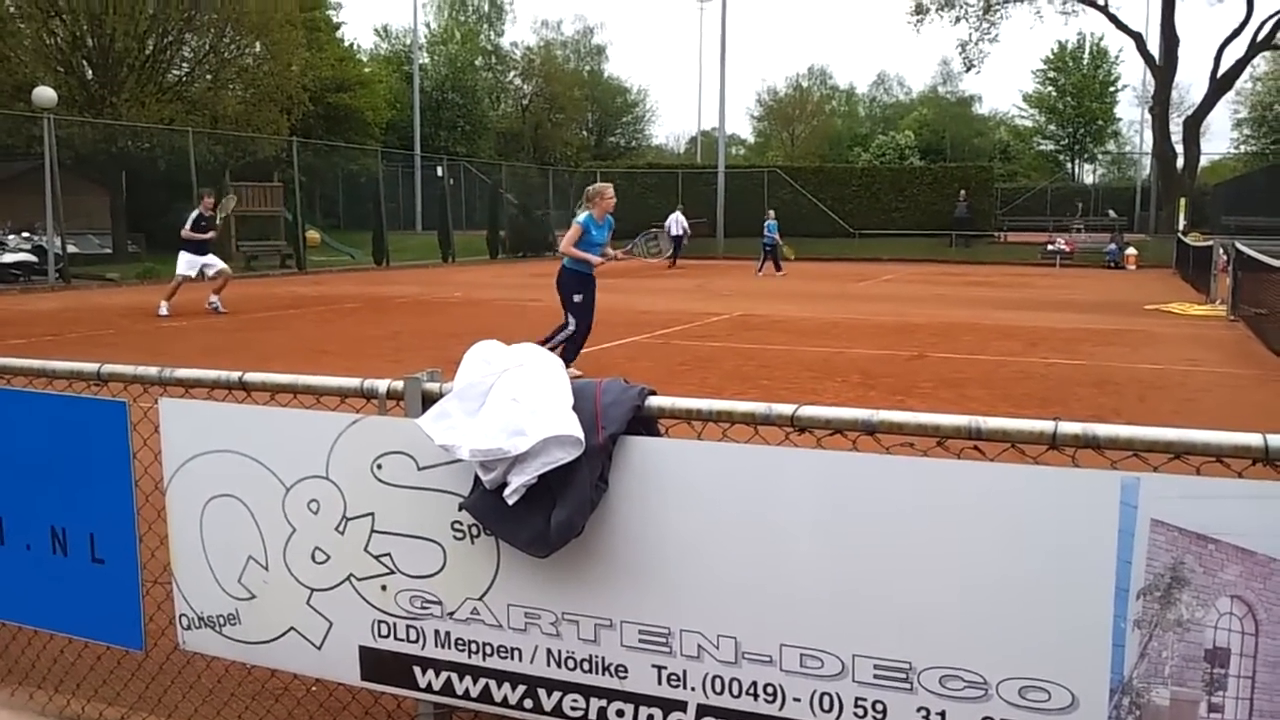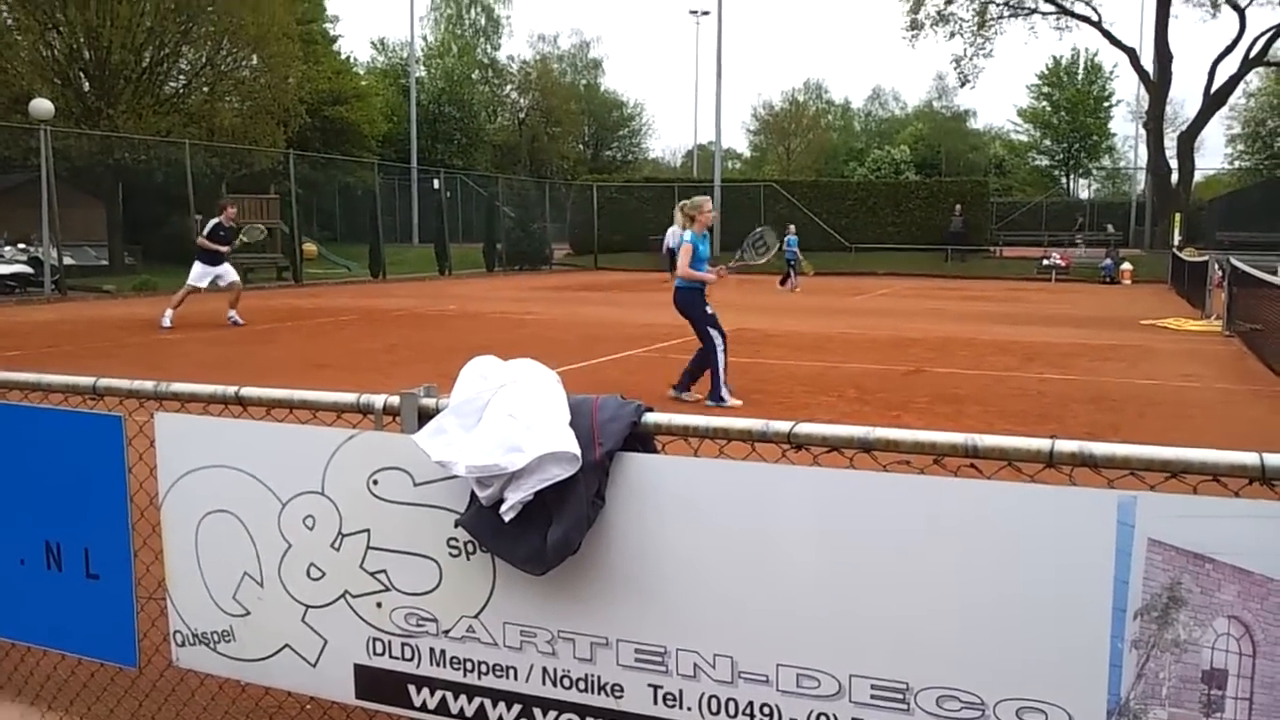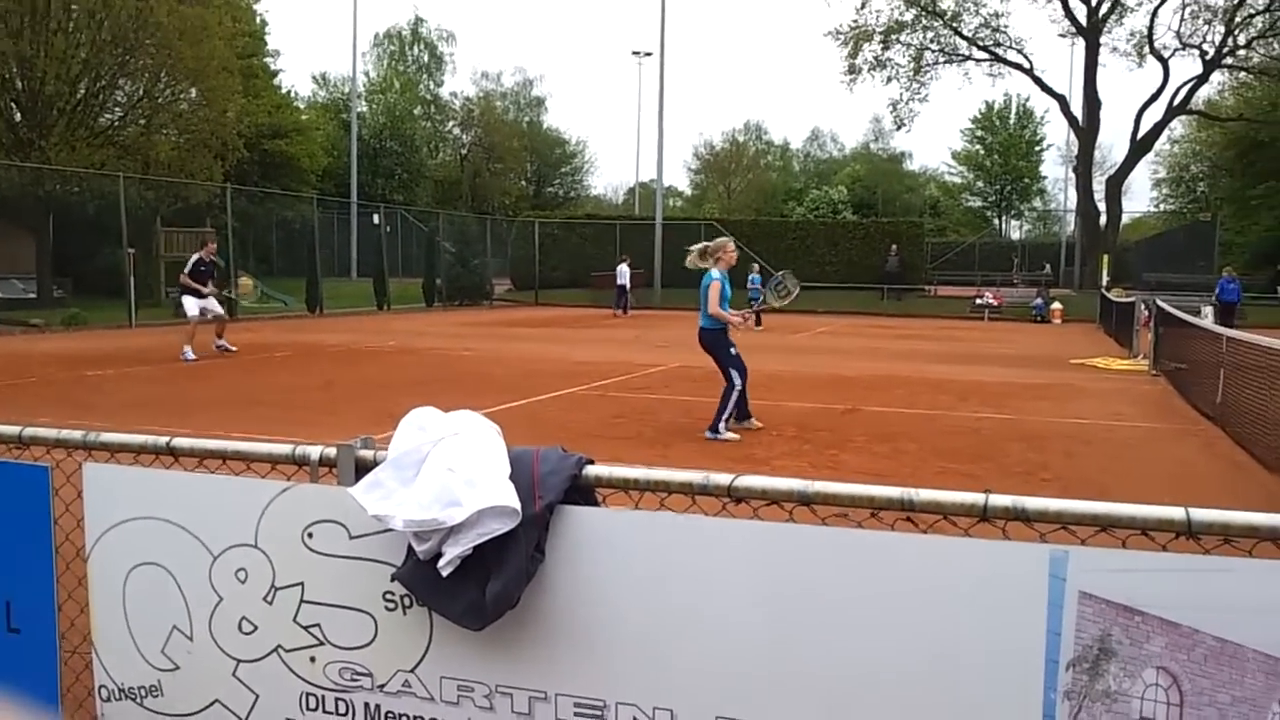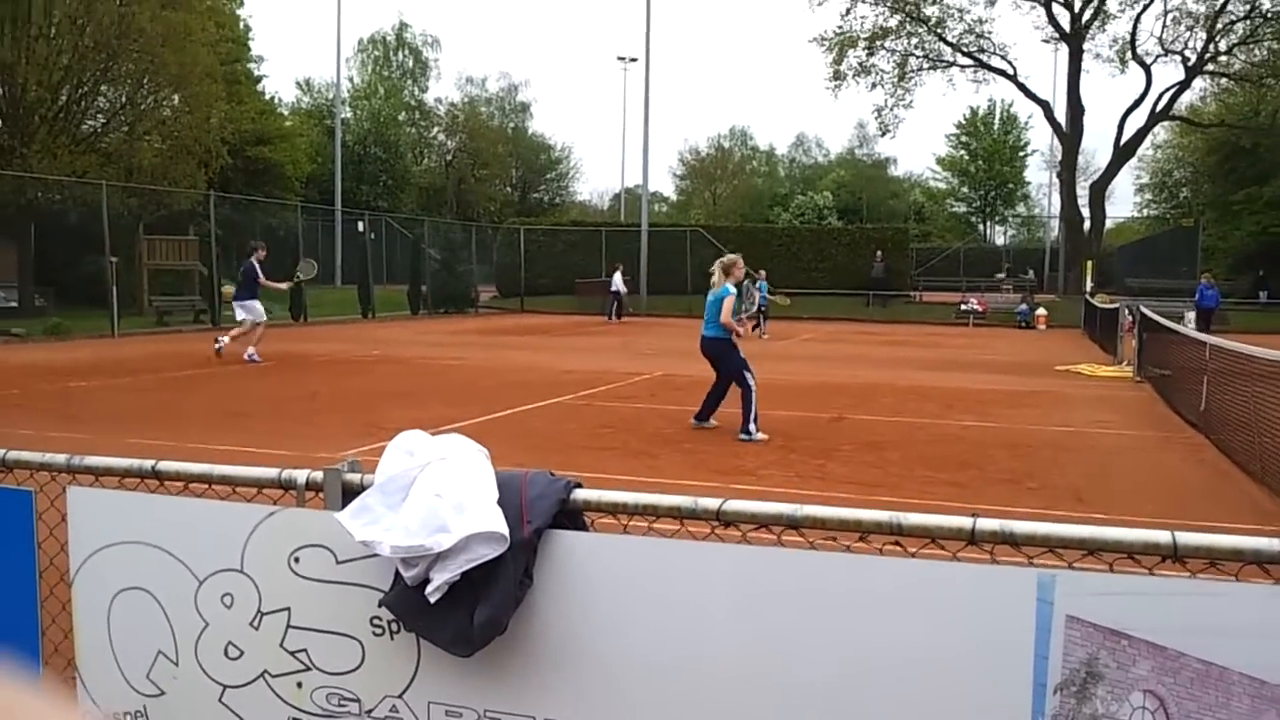
dt=0.5s
person 1, frame 1
left shoulder: (608, 221)
right shoulder: (583, 221)
right elbow: (564, 248)
left wrist: (613, 254)
right wrist: (590, 257)
left hip: (587, 278)
right hip: (571, 277)
left knee: (584, 324)
right knee: (572, 325)
left ankle: (564, 363)
person 1, frame 2
left shoulder: (704, 237)
right shoulder: (688, 238)
right elbow: (681, 272)
left wrist: (714, 271)
right wrist: (708, 277)
left hip: (696, 296)
right hip: (687, 296)
left knee: (712, 345)
right knee: (717, 342)
left ankle: (681, 388)
right ankle: (719, 396)
person 1, frame 3
left shoulder: (720, 275)
right shoulder: (715, 277)
right elbow: (713, 310)
left wrist: (734, 314)
right wrist: (732, 320)
left hip: (716, 333)
right hip: (713, 335)
left knee: (740, 373)
right knee: (735, 381)
left ankle: (742, 417)
right ankle: (717, 429)
person 1, frame 4
left shoulder: (716, 289)
right shoulder: (730, 291)
right elbow: (724, 320)
left wrist: (732, 324)
right wrist: (736, 329)
left hip: (708, 342)
right hip: (720, 343)
left knee: (724, 379)
right knee: (747, 384)
left ankle: (701, 417)
right ankle: (749, 430)
